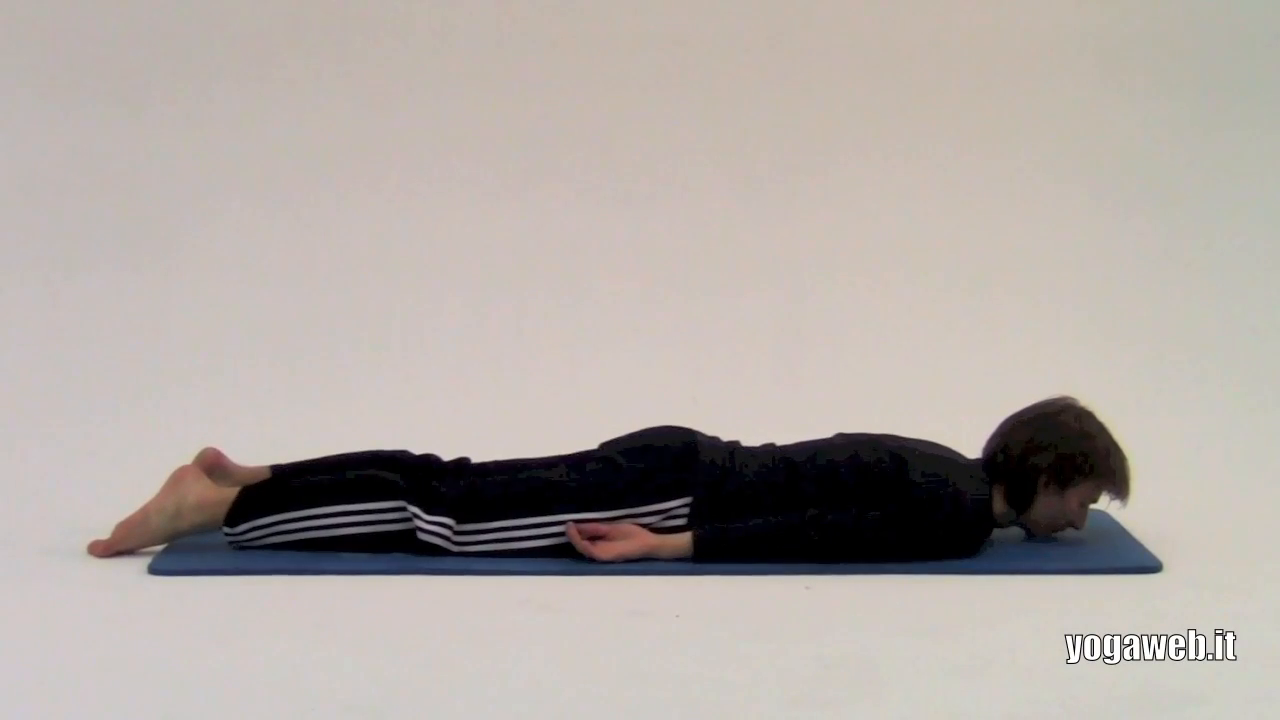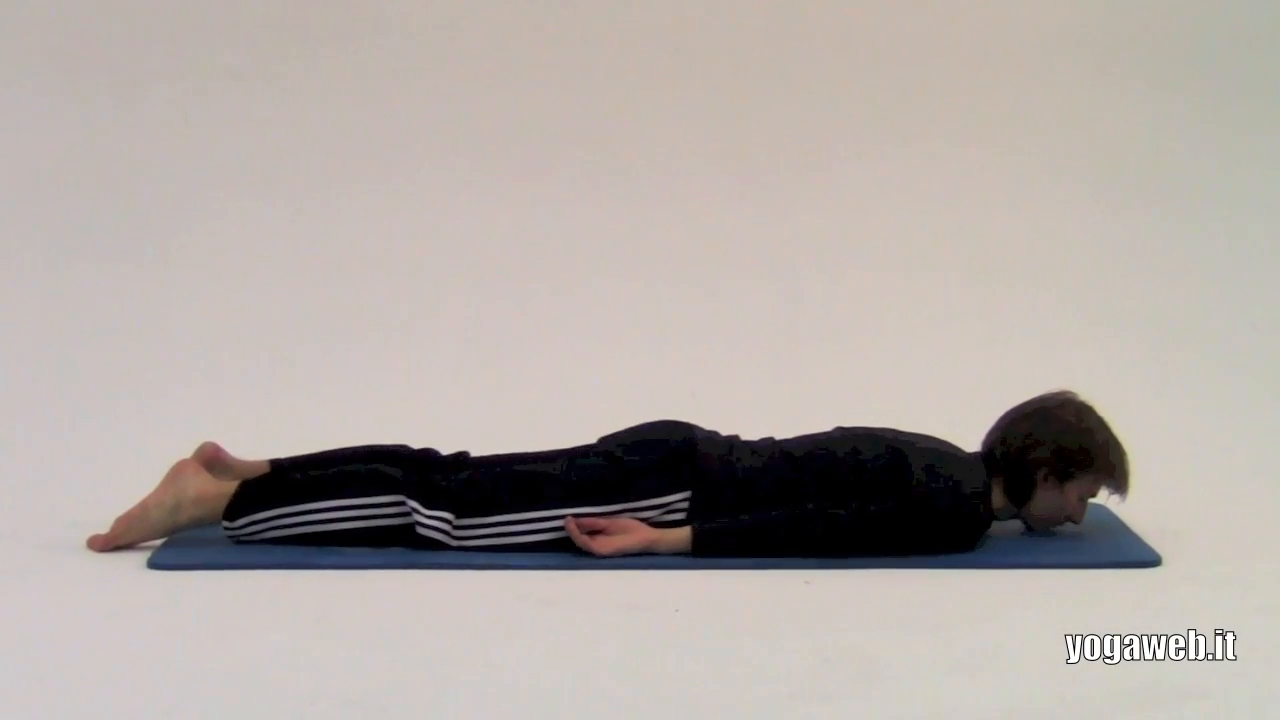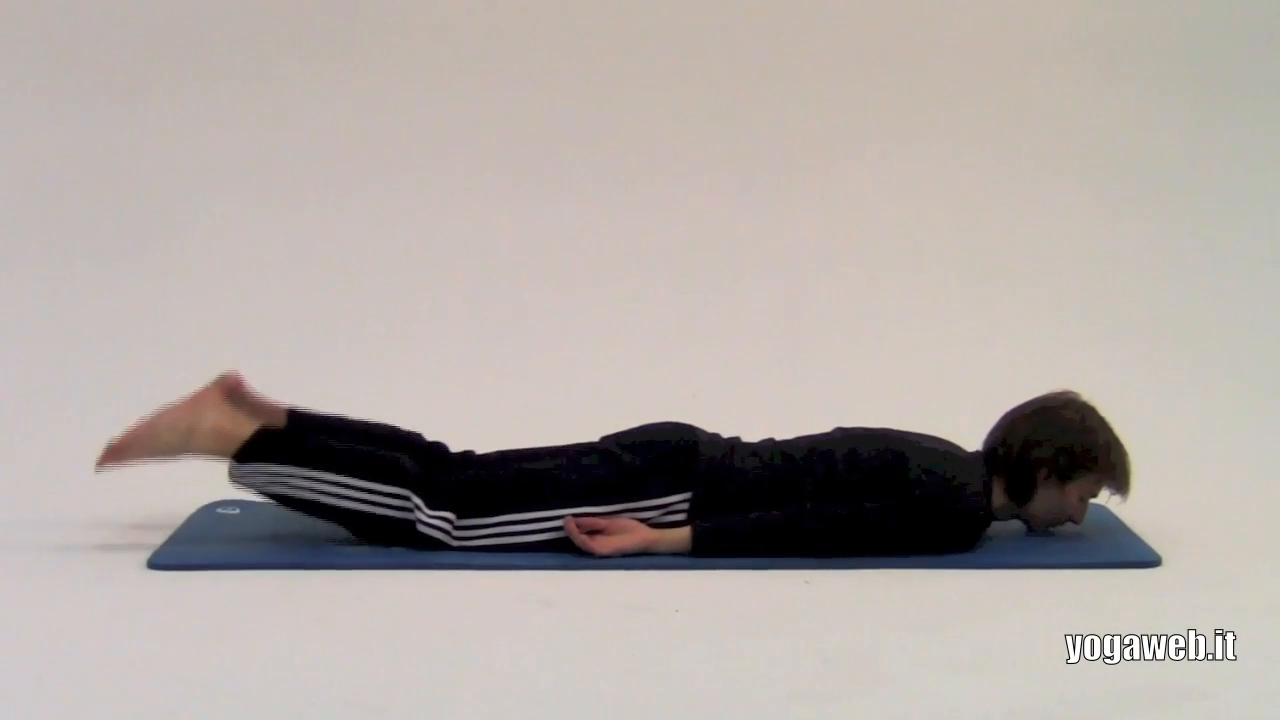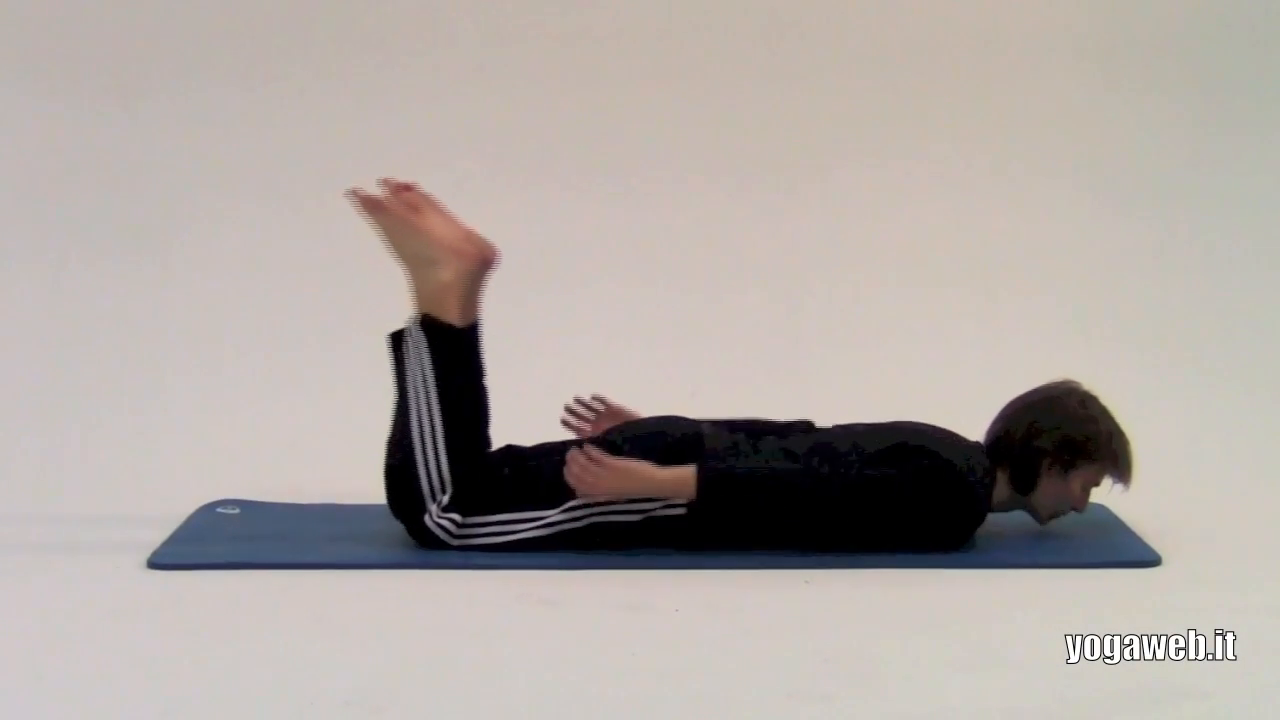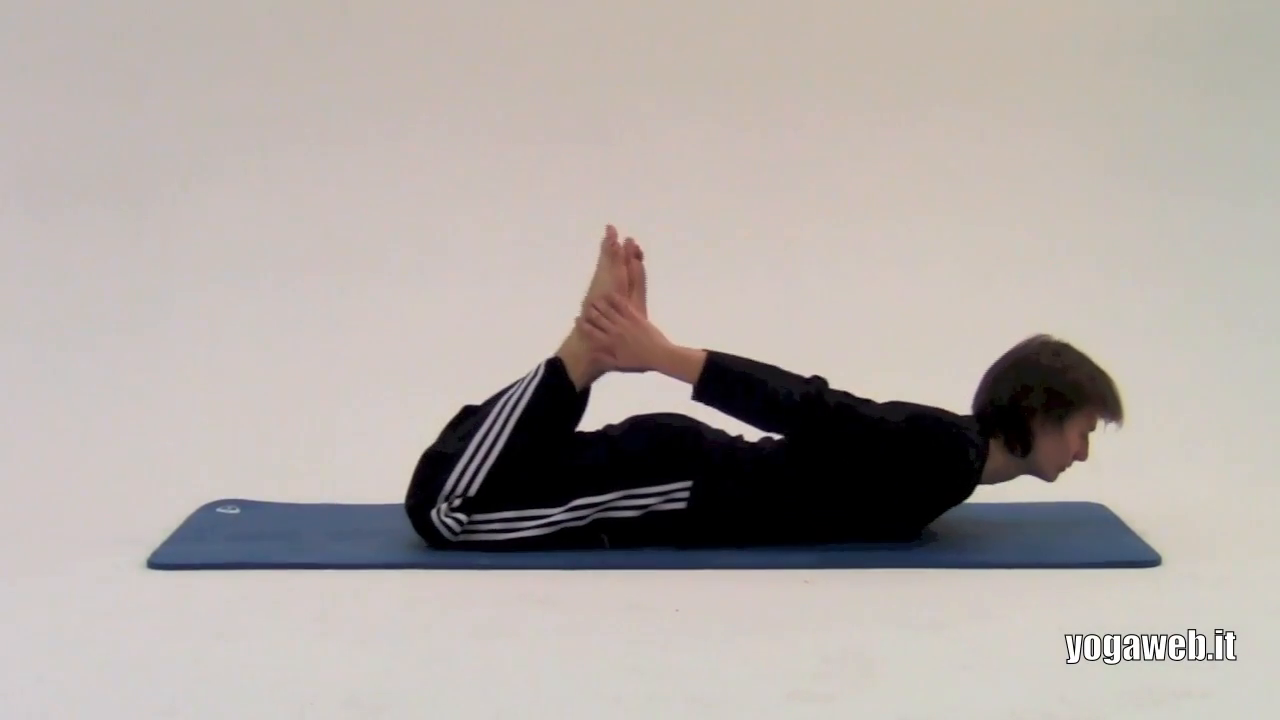
dt=1s
person 1, frame 1
left shoulder: (946, 468)
right shoulder: (963, 518)
right elbow: (811, 537)
right wrist: (672, 547)
left hip: (674, 466)
right hip: (671, 492)
left knee: (450, 484)
right knee: (449, 518)
left ankle: (249, 477)
right ankle: (218, 504)
person 1, frame 2
left shoulder: (946, 463)
right shoulder: (963, 511)
right elbow: (813, 529)
right wrist: (672, 542)
left hip: (675, 462)
right hip: (676, 491)
left knee: (454, 479)
right knee: (448, 510)
left ankle: (246, 471)
right ankle: (219, 499)
person 1, frame 3
left shoulder: (946, 464)
right shoulder: (959, 513)
right elbow: (814, 528)
right wrist: (666, 541)
left hip: (672, 464)
right hip: (668, 492)
left knee: (445, 473)
right knee: (435, 512)
left ankle: (254, 415)
right ankle: (226, 433)
person 1, frame 4
left shoulder: (947, 456)
right shoulder: (953, 503)
right elbow: (812, 496)
right wrist: (655, 483)
left hip: (675, 463)
right hip: (669, 489)
left knee: (451, 488)
right knee: (434, 507)
left ankle: (454, 283)
right ankle: (441, 288)
person 1, frame 5
left shoulder: (943, 440)
right shoulder: (949, 454)
left elbow: (810, 402)
right elbow: (813, 416)
left wrist: (664, 356)
right wrist: (668, 357)
left hip: (678, 464)
right hip: (669, 483)
right knee: (442, 506)
